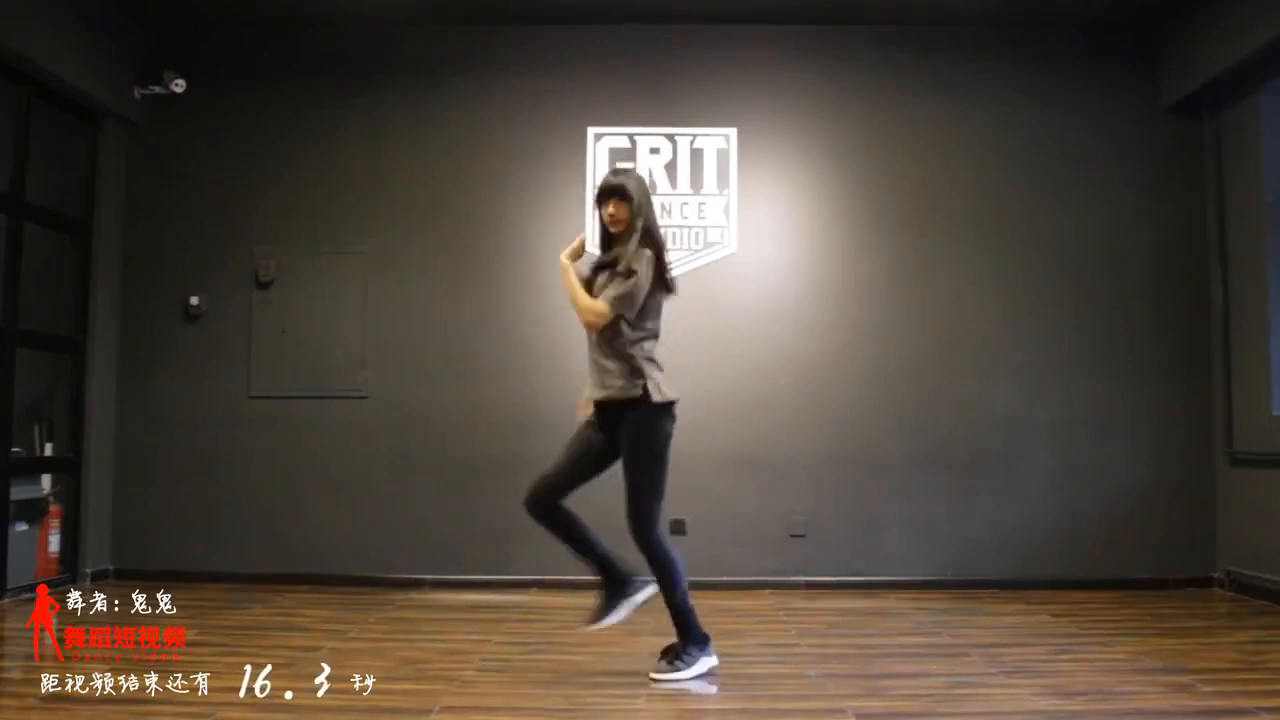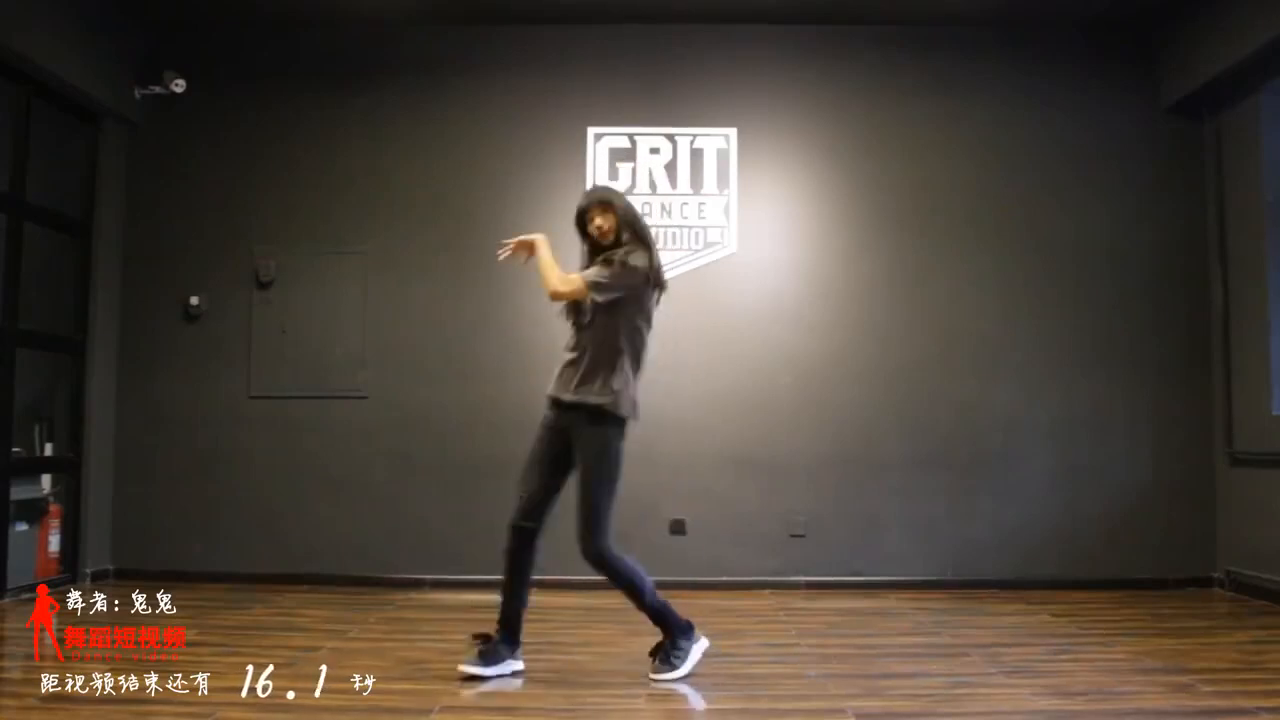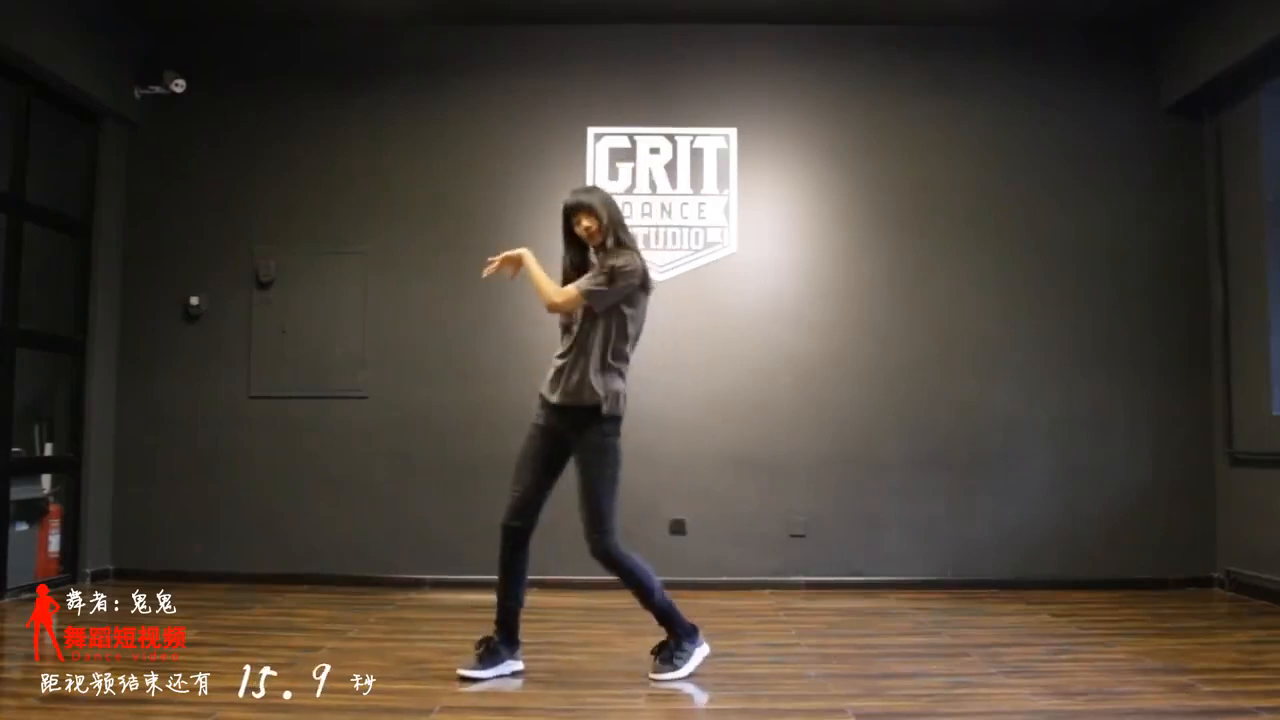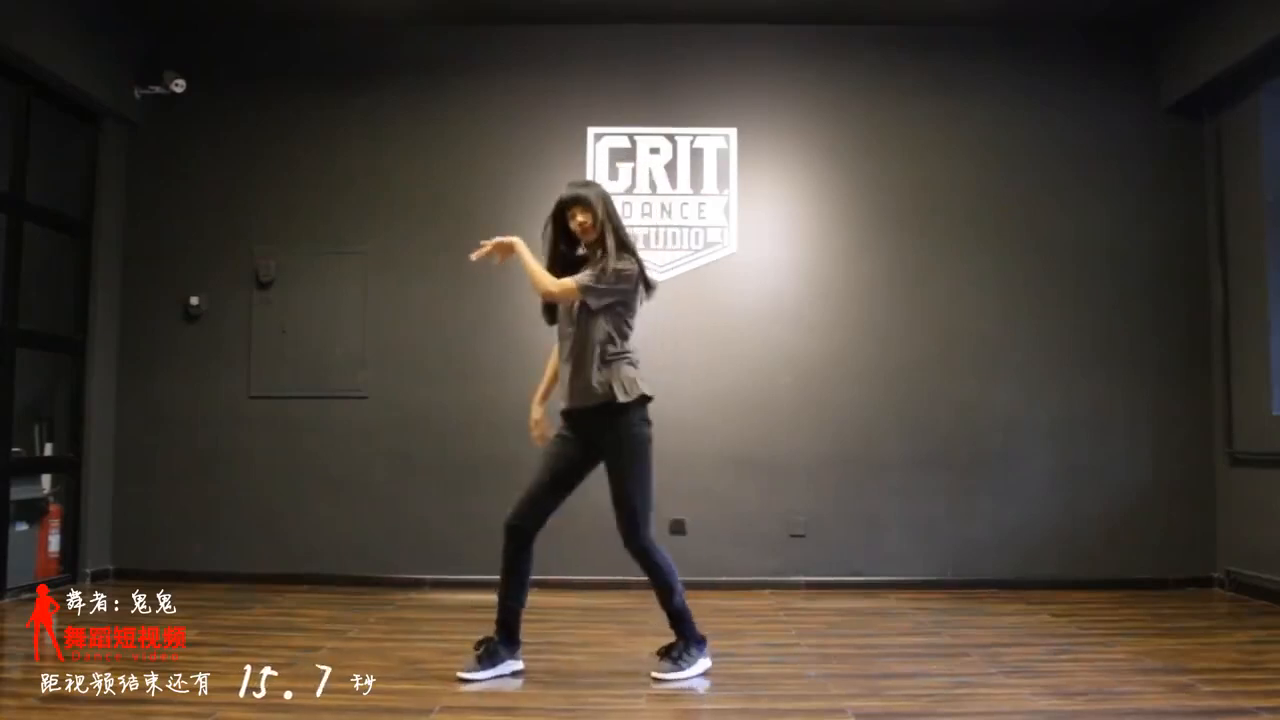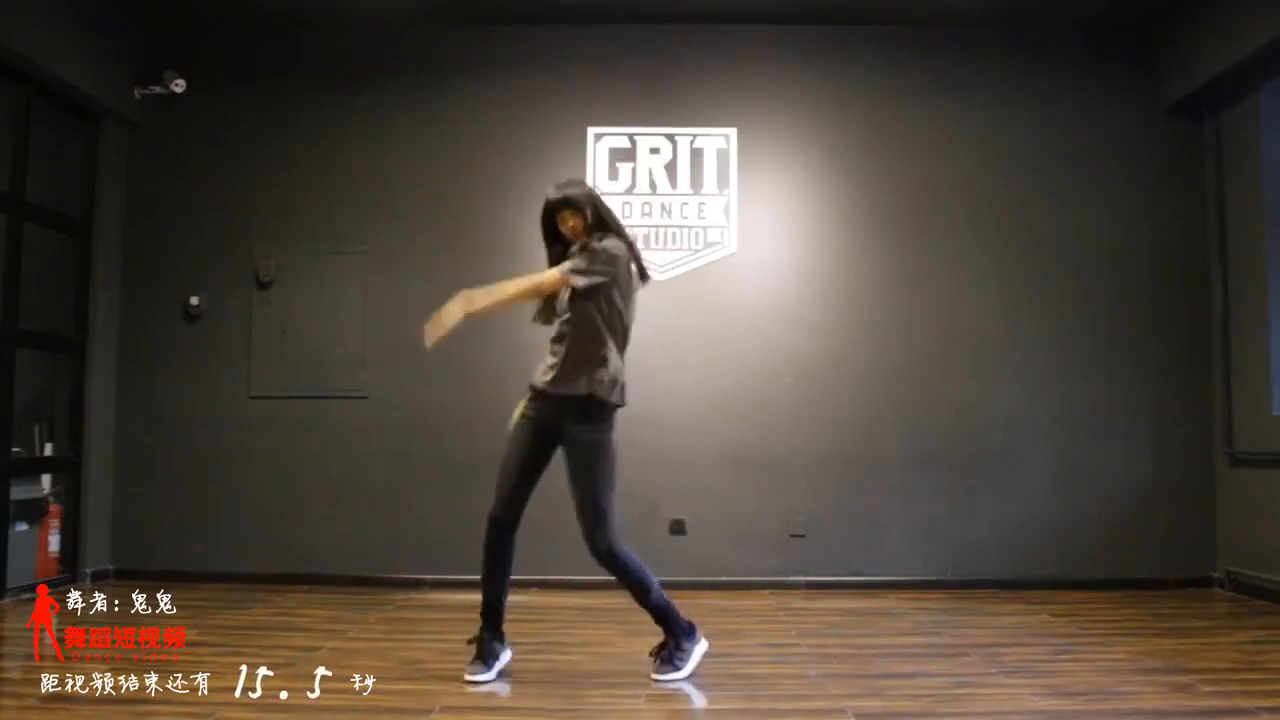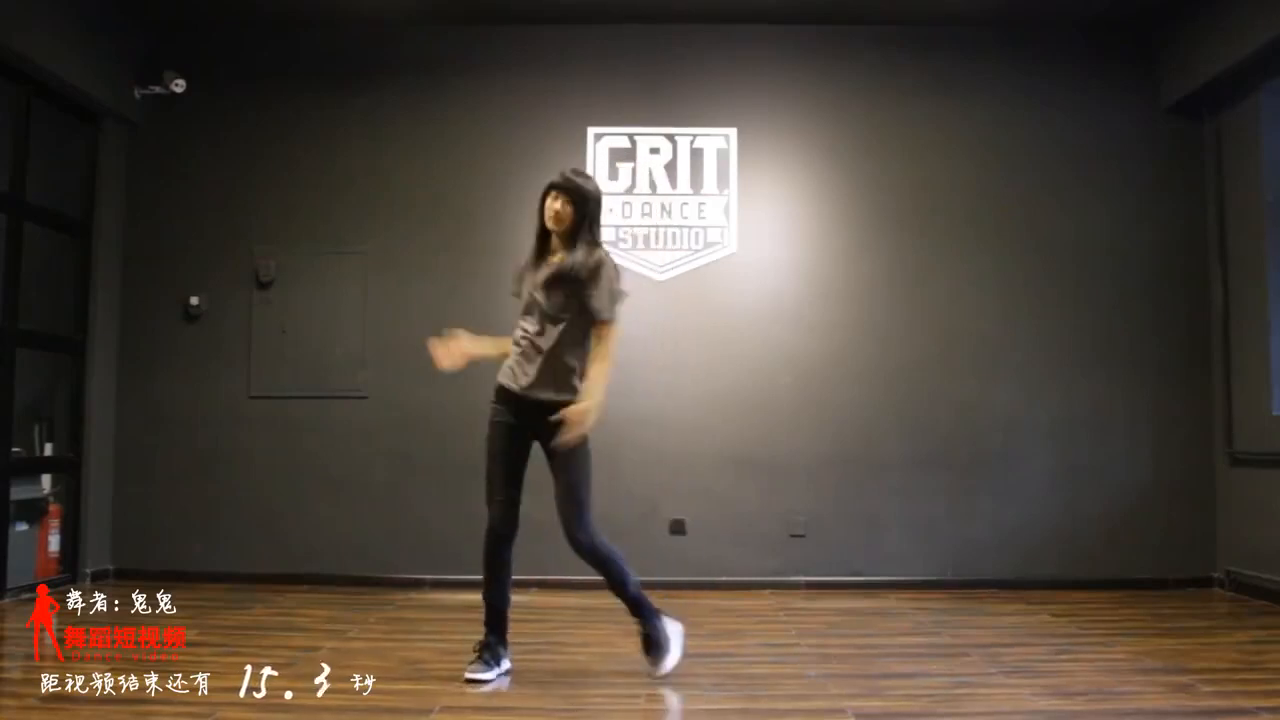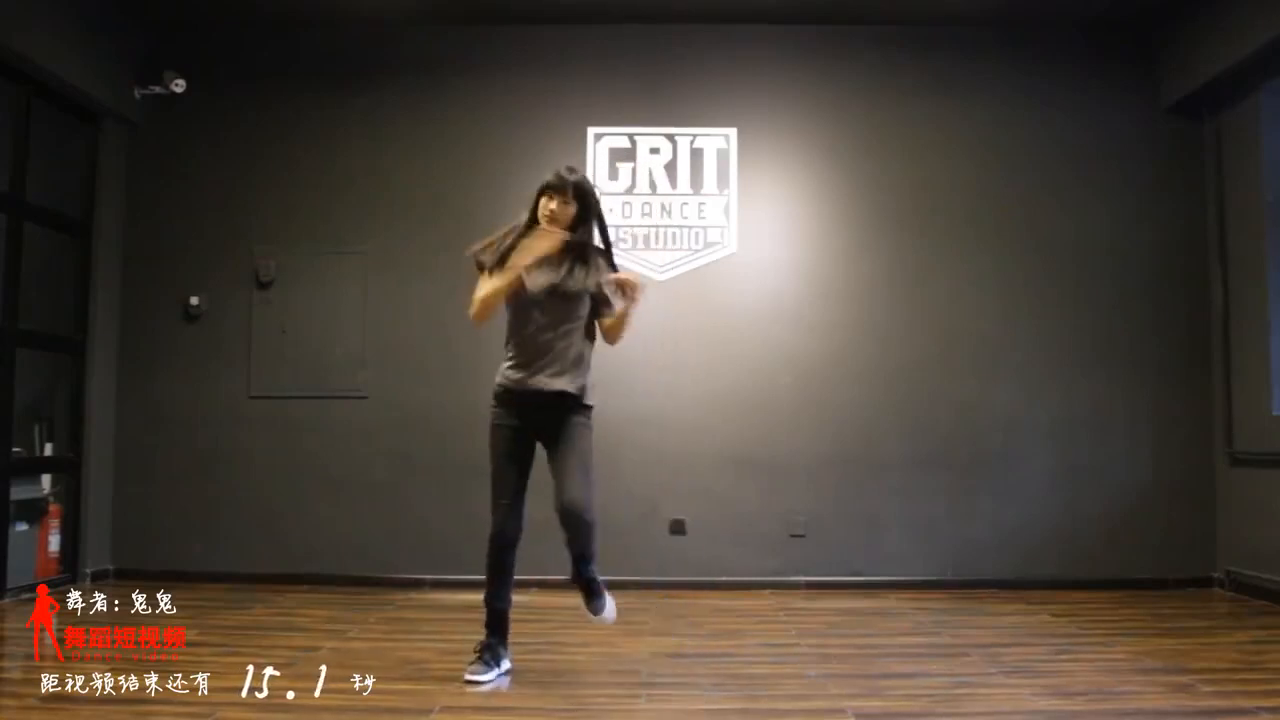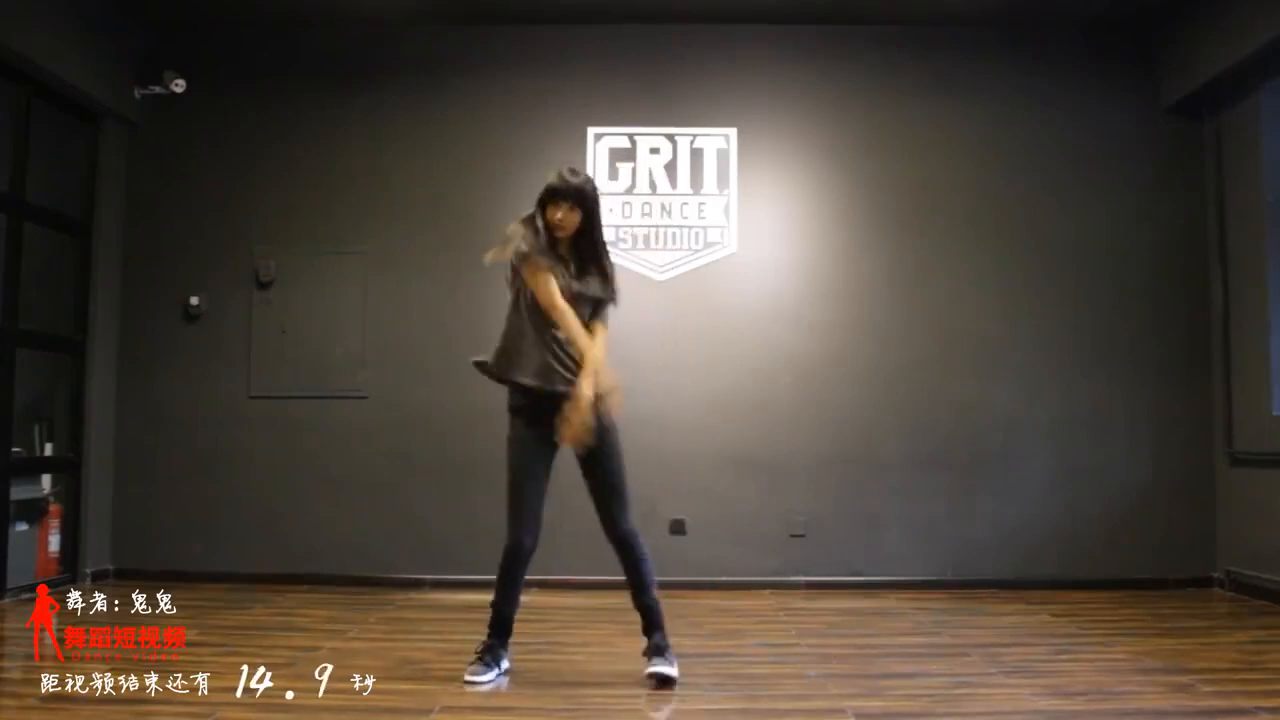
dt=0.2s
person 1, frame 1
left shoulder: (641, 259)
right shoulder: (609, 262)
left elbow: (594, 317)
left wrist: (568, 267)
right wrist: (591, 399)
left hip: (642, 406)
right hip: (609, 408)
left knee: (644, 528)
right knee: (541, 500)
left ankle: (695, 644)
right ankle: (621, 584)
person 1, frame 2
left shoulder: (635, 265)
right shoulder: (603, 266)
left elbow: (559, 290)
left wrist: (539, 245)
left hip: (601, 417)
right hip: (563, 410)
left knee: (595, 544)
right knee: (523, 526)
left ankle: (680, 635)
right ankle: (505, 646)
person 1, frame 3
left shoulder: (626, 268)
right shoulder: (586, 269)
left elbow: (556, 301)
left wrist: (526, 258)
left hip: (596, 418)
right hip: (552, 411)
left knee: (601, 542)
right knee: (514, 525)
left ankle: (684, 636)
right ankle: (505, 646)
person 1, frame 4
left shoulder: (621, 268)
right shoulder: (575, 265)
left elbow: (553, 291)
left wrist: (517, 246)
right wrist: (539, 400)
left hip: (619, 414)
right hip: (577, 419)
left knee: (636, 538)
right knee: (520, 523)
left ankle: (691, 644)
right ankle: (505, 646)
person 1, frame 5
left shoulder: (610, 254)
right shoulder: (568, 265)
left elbow: (540, 284)
left wrist: (467, 302)
right wrist: (528, 400)
left hip: (588, 410)
right hip: (546, 403)
left knee: (600, 541)
right knee: (501, 519)
left ankle: (682, 635)
right ankle: (492, 641)
person 1, frame 6
left shoulder: (594, 265)
right shoulder: (534, 265)
left elbow: (604, 344)
left wrist: (593, 399)
right wrist: (472, 349)
left hip: (561, 409)
right hip: (510, 402)
left knee: (579, 533)
right knee: (499, 528)
left ankle: (653, 621)
right ankle: (494, 645)
person 1, frame 7
left shoulder: (592, 263)
right shoulder: (511, 248)
left elbow: (610, 333)
right elbow: (479, 312)
left wrist: (627, 302)
right wrist: (525, 260)
left hip: (568, 407)
right hip: (513, 402)
left knee: (575, 508)
right knee: (504, 527)
left ankle: (586, 577)
right ankle: (494, 646)
person 1, frame 8
left shoulder: (597, 267)
right shoulder: (527, 244)
left elbow: (597, 338)
right elbow: (554, 307)
left wrist: (586, 394)
right wrist: (597, 362)
left hip: (585, 405)
right hip: (532, 404)
left knee: (620, 526)
right knee: (521, 537)
left ankle: (658, 643)
right ankle: (496, 646)
